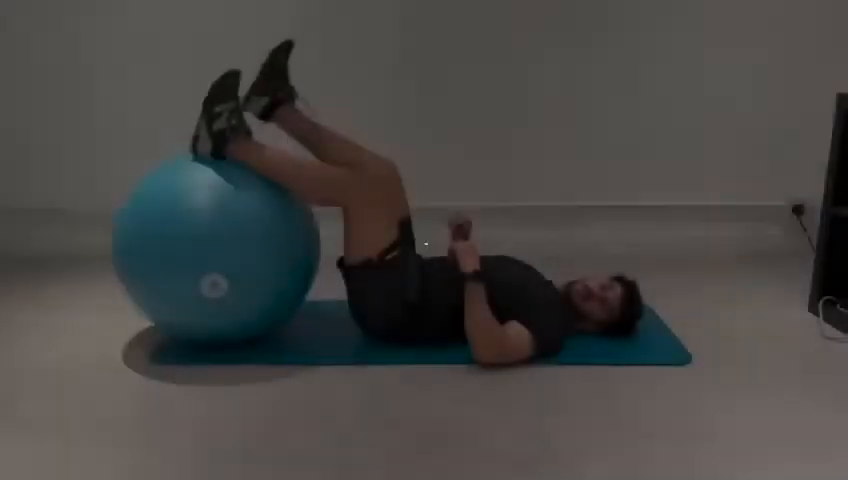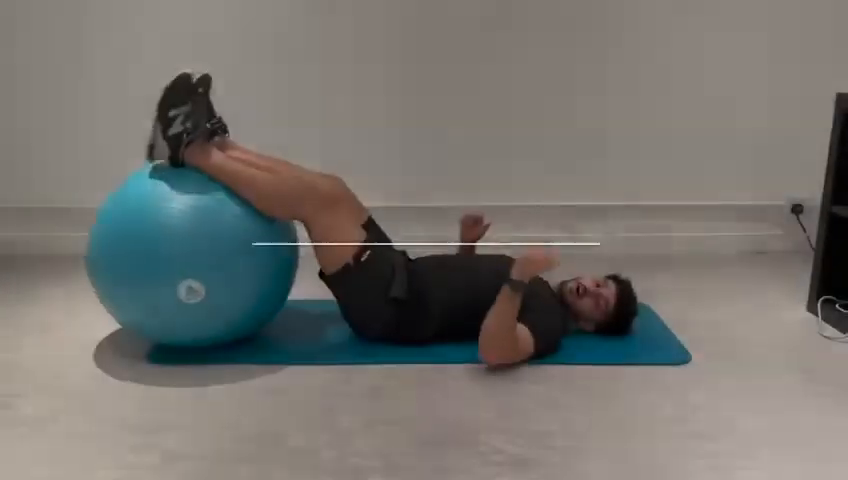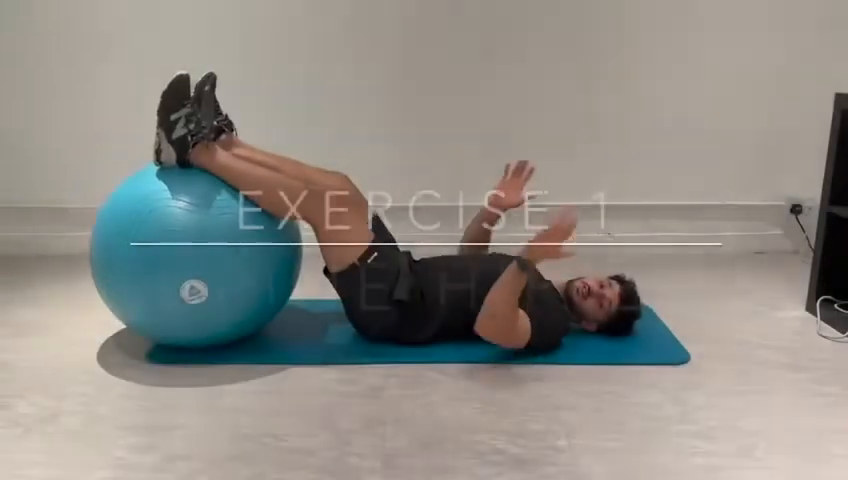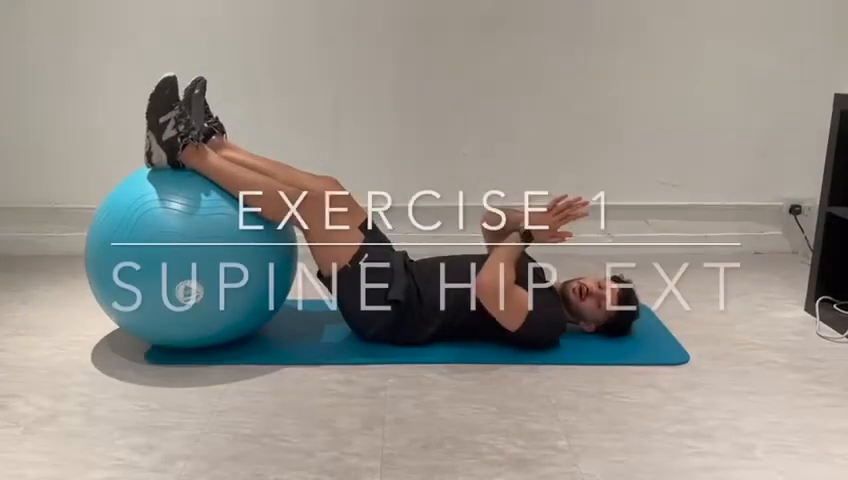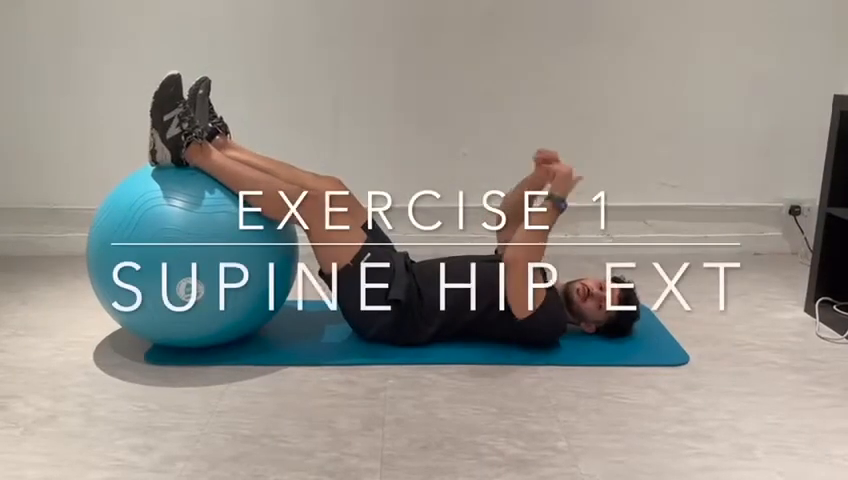
dt=0.4s
person 1, frame 1
left shoulder: (551, 327)
right shoulder: (542, 293)
left elbow: (487, 349)
left wrist: (470, 274)
right wrist: (459, 244)
left hip: (394, 310)
right hip: (411, 282)
left knee: (364, 183)
right knee: (378, 174)
left ankle: (231, 143)
right ankle: (280, 108)
person 1, frame 2
left shoulder: (548, 324)
right shoulder: (538, 293)
left elbow: (493, 351)
left wrist: (518, 282)
right wrist: (468, 241)
left hip: (391, 309)
right hip: (401, 277)
left knee: (319, 198)
right knee: (327, 188)
left ankle: (190, 151)
right ankle: (215, 143)
person 1, frame 3
left shoulder: (550, 323)
right shoulder: (540, 286)
left elbow: (488, 325)
right elbow: (470, 253)
left wrist: (527, 258)
right wrist: (496, 207)
left hip: (396, 309)
right hip: (404, 279)
left knee: (326, 197)
right knee: (335, 187)
left ankle: (193, 150)
right ankle: (220, 139)
person 1, frame 4
left shoulder: (545, 323)
right shoulder: (536, 278)
left elbow: (487, 289)
right elbow: (493, 227)
left wrist: (526, 231)
right wrist: (538, 223)
left hip: (392, 311)
right hip: (400, 279)
left knee: (315, 203)
right knee: (325, 191)
left ankle: (185, 151)
right ankle: (212, 142)
person 1, frame 5
left shoulder: (546, 321)
right shoulder: (538, 286)
left elbow: (517, 261)
right elbow: (509, 222)
left wrist: (556, 203)
right wrist: (540, 176)
left hip: (391, 311)
right hip: (400, 280)
left knee: (316, 203)
right knee: (330, 189)
left ankle: (189, 149)
right ankle: (216, 142)
